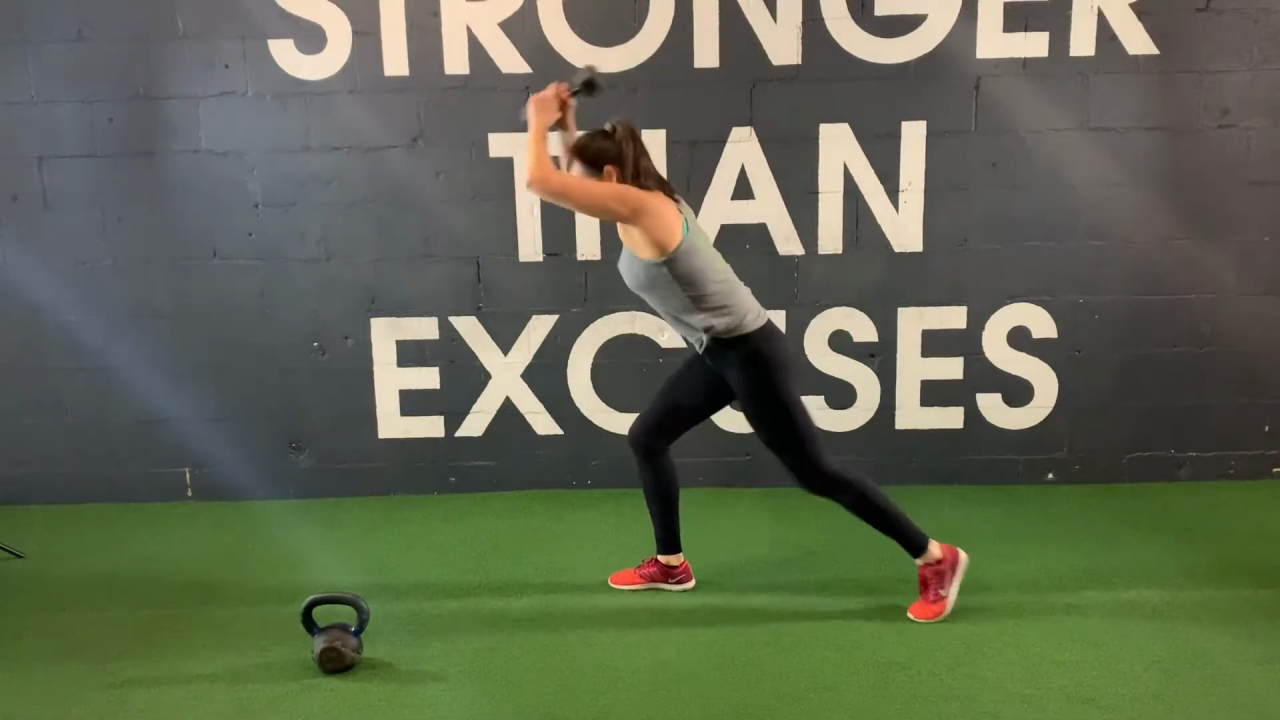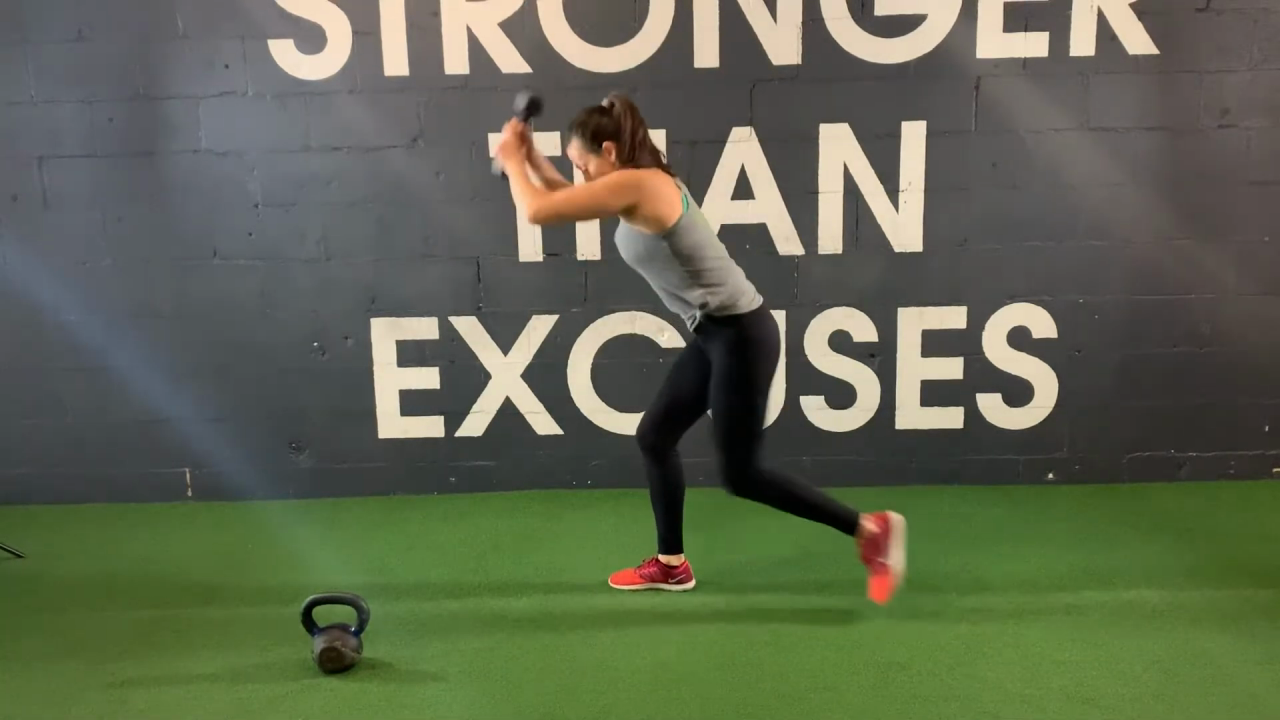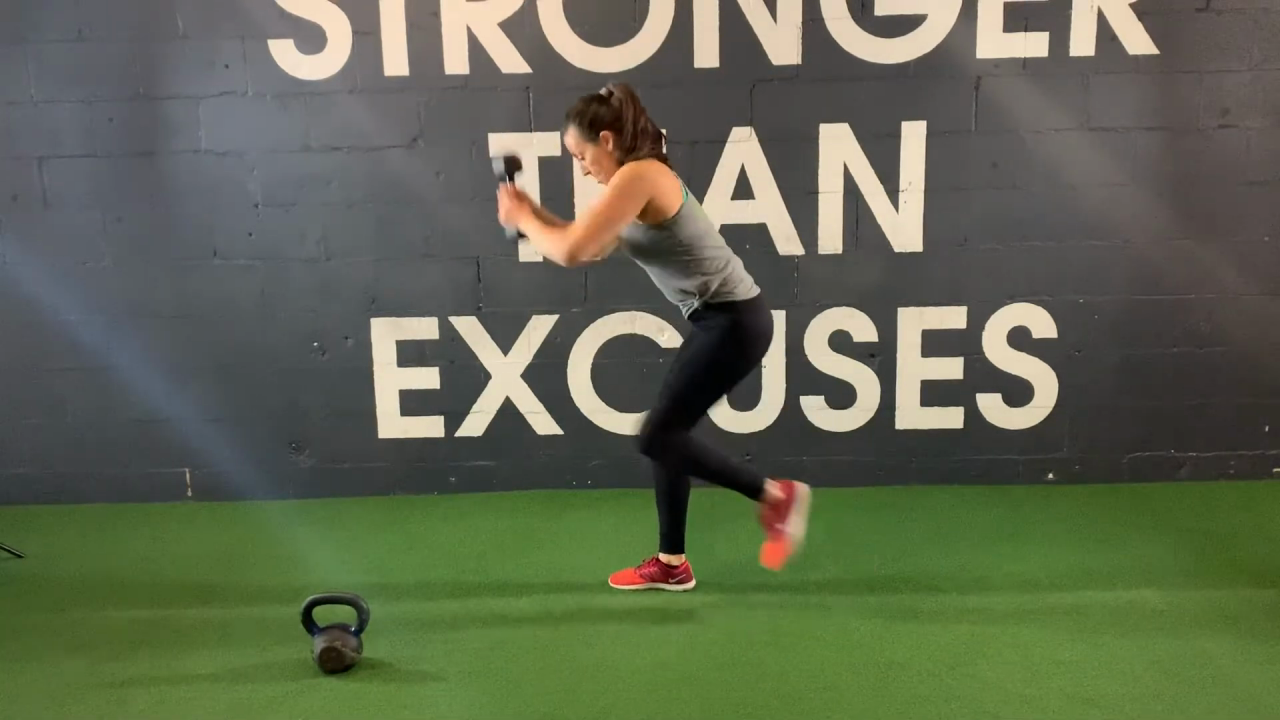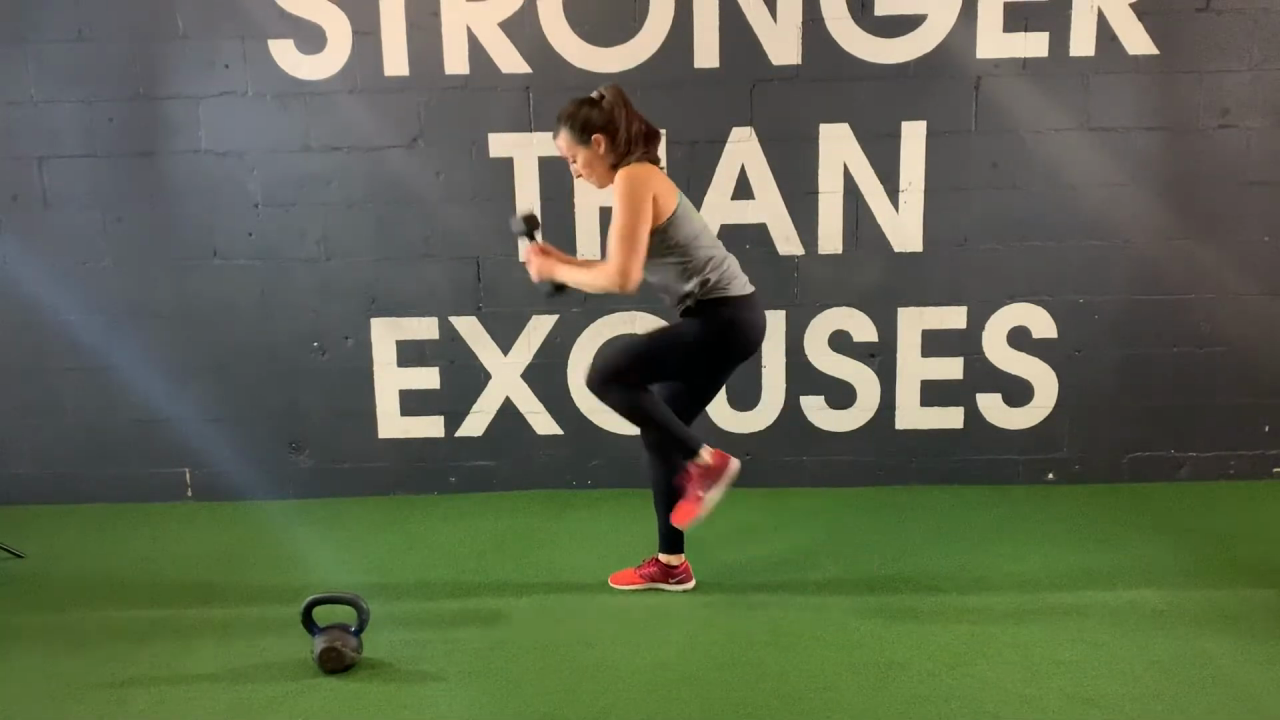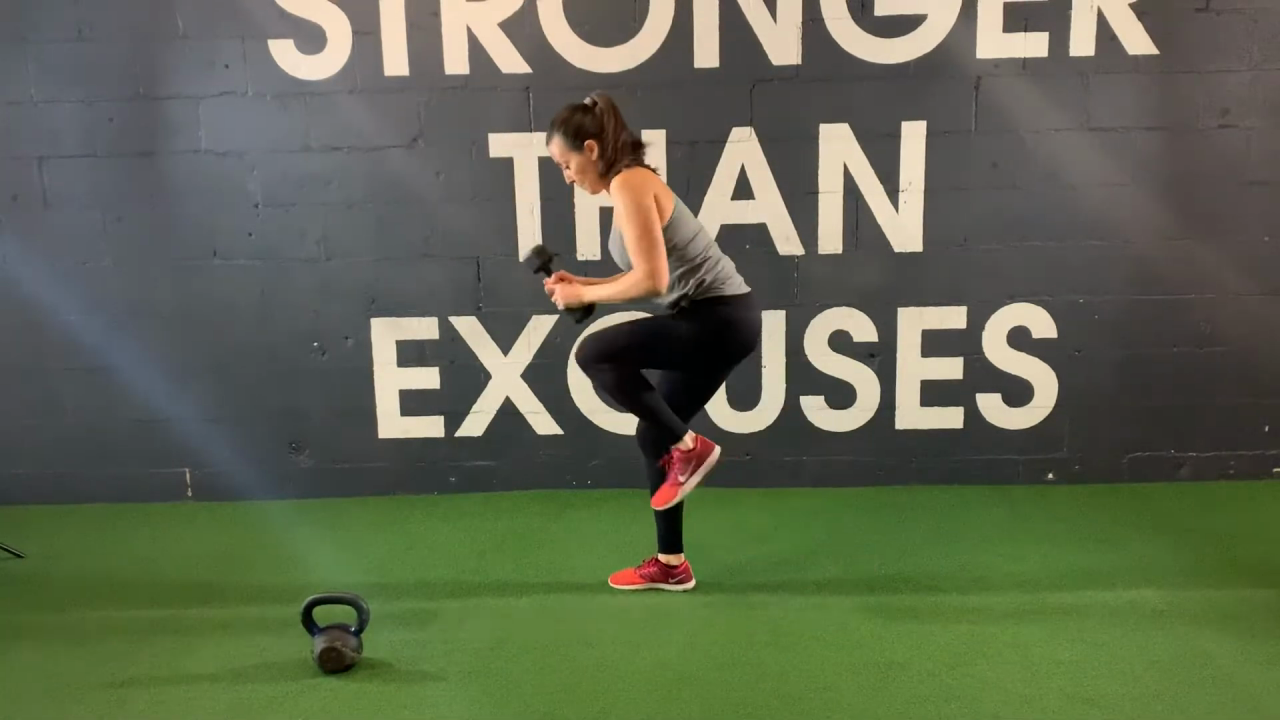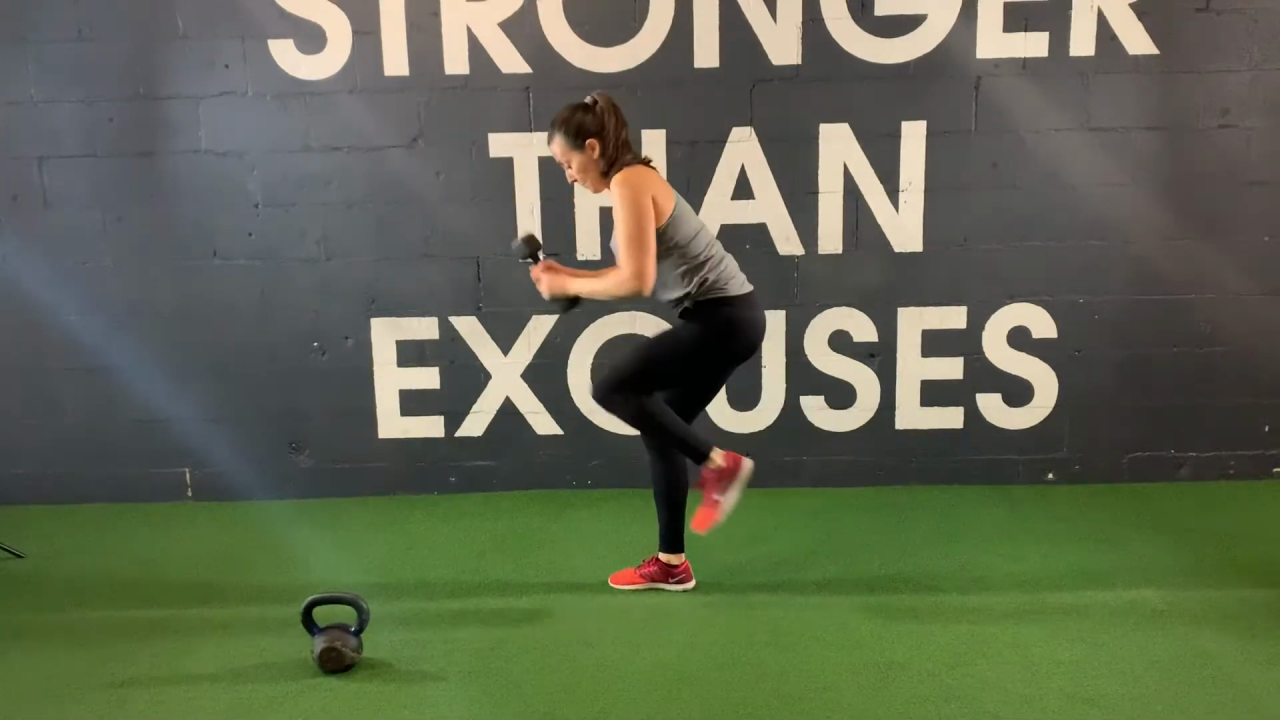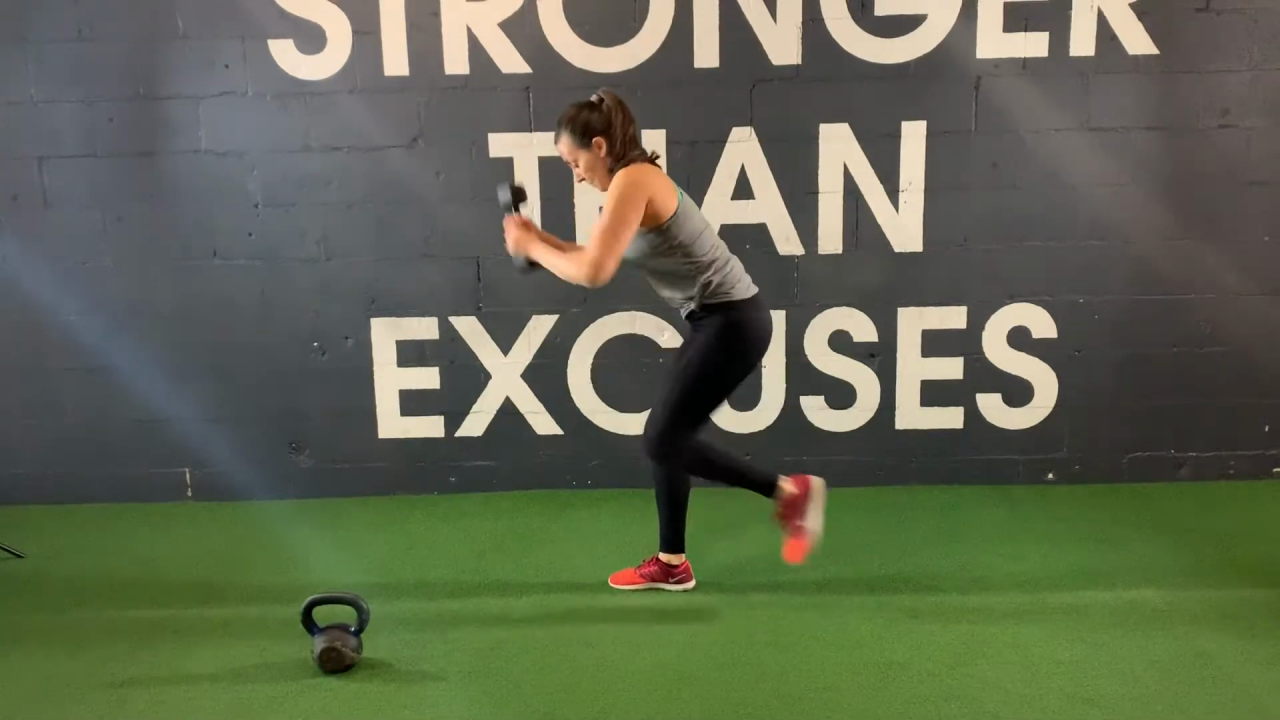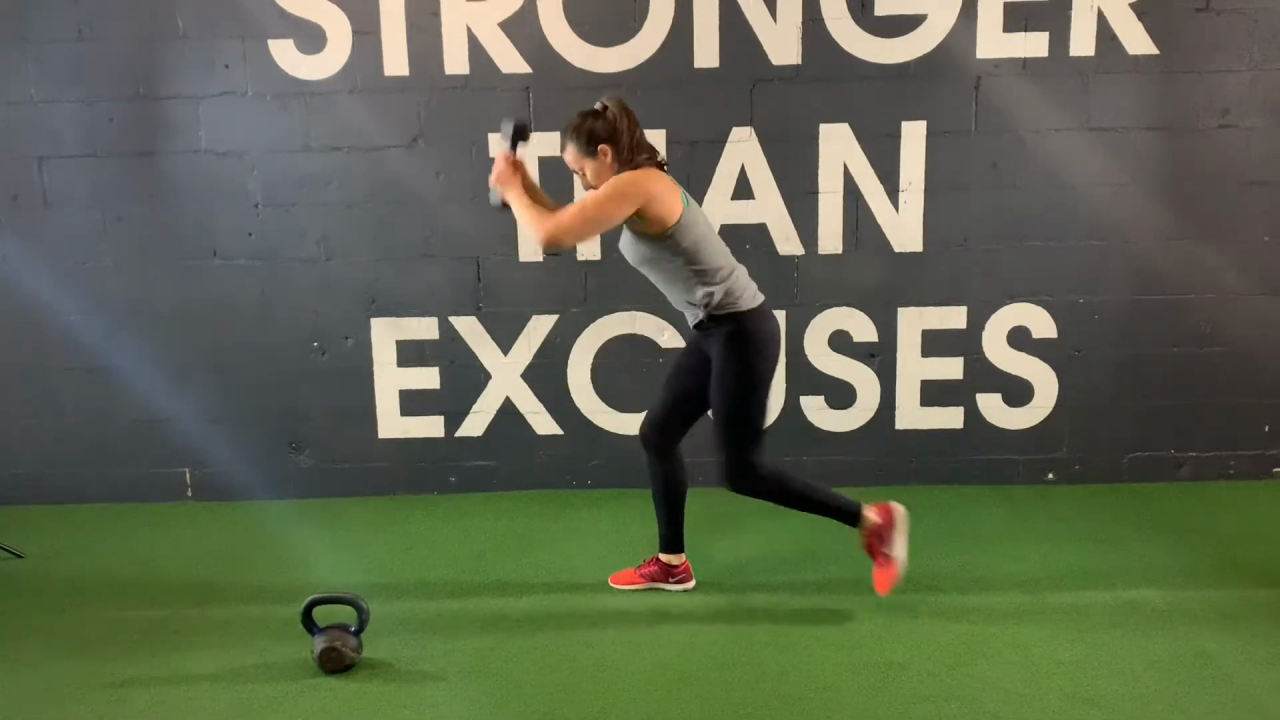
dt=0.1s
person 1, frame 1
left shoulder: (641, 206)
right shoulder: (649, 204)
left elbow: (539, 181)
right elbow: (572, 179)
left wrist: (537, 122)
right wrist: (565, 124)
left hip: (748, 351)
right hip: (721, 351)
left knee: (814, 472)
right knee: (646, 438)
left ankle: (937, 559)
right ankle: (670, 563)
person 1, frame 2
left shoulder: (636, 183)
right shoulder: (646, 182)
left elbow: (537, 211)
right elbow: (561, 199)
left wrist: (511, 159)
right wrist: (532, 160)
left hip: (737, 334)
right hip: (713, 336)
left knee: (740, 474)
right knee: (654, 436)
left ankle: (871, 530)
right ankle: (670, 563)
person 1, frame 3
left shoulder: (637, 177)
right shoulder: (636, 174)
left elbow: (572, 253)
right elbow: (587, 243)
left wrist: (525, 220)
right wrist: (534, 215)
left hip: (737, 320)
right hip: (718, 319)
left knee: (656, 438)
right knee: (666, 434)
left ankle: (774, 495)
right ankle: (671, 563)
person 1, frame 4
left shoulder: (634, 180)
right shoulder: (632, 177)
left elbow: (622, 279)
right elbow: (629, 269)
left wrist: (562, 273)
right wrist: (562, 262)
left hip: (728, 318)
right hip: (715, 317)
left knee: (606, 375)
right knee: (662, 434)
left ankle: (704, 462)
right ankle: (671, 563)
person 1, frame 5
left shoulder: (630, 185)
right shoulder: (628, 183)
left elbow: (651, 281)
right elbow: (642, 273)
left wrist: (581, 294)
right wrist: (578, 285)
left hip: (723, 317)
right hip: (711, 317)
left knee: (596, 354)
right knee: (655, 433)
left ankle: (688, 449)
right ankle: (671, 563)
person 1, frame 6
left shoulder: (631, 184)
right shoulder: (628, 182)
left elbow: (634, 282)
right elbow: (625, 270)
left wrist: (569, 284)
right wrist: (561, 274)
left hip: (728, 317)
right hip: (710, 317)
left knee: (612, 388)
right knee: (656, 429)
left ankle: (718, 464)
right ankle: (671, 563)
person 1, frame 7
left shoulder: (632, 181)
right shoulder: (634, 180)
left elbow: (592, 271)
right elbow: (607, 260)
left wrist: (536, 249)
right wrist: (544, 240)
left hip: (734, 321)
right hip: (715, 321)
left knee: (664, 443)
right knee: (668, 437)
left ankle: (789, 491)
right ankle: (671, 563)
person 1, frame 8
left shoulder: (636, 186)
right shoulder: (635, 183)
left elbow: (551, 235)
right elbow: (561, 228)
left wrist: (513, 191)
right wrist: (524, 189)
left hip: (742, 330)
right hip: (715, 329)
left knee: (740, 472)
right knee: (658, 436)
left ankle: (874, 520)
right ankle: (671, 563)
